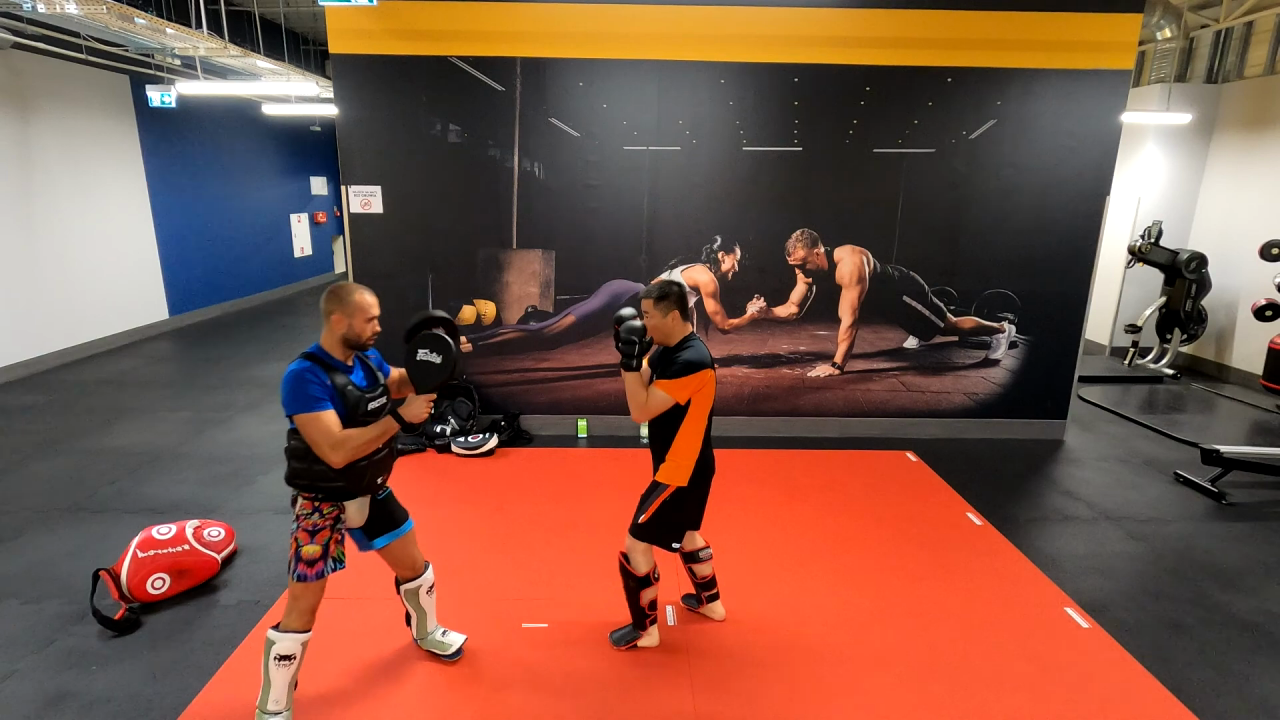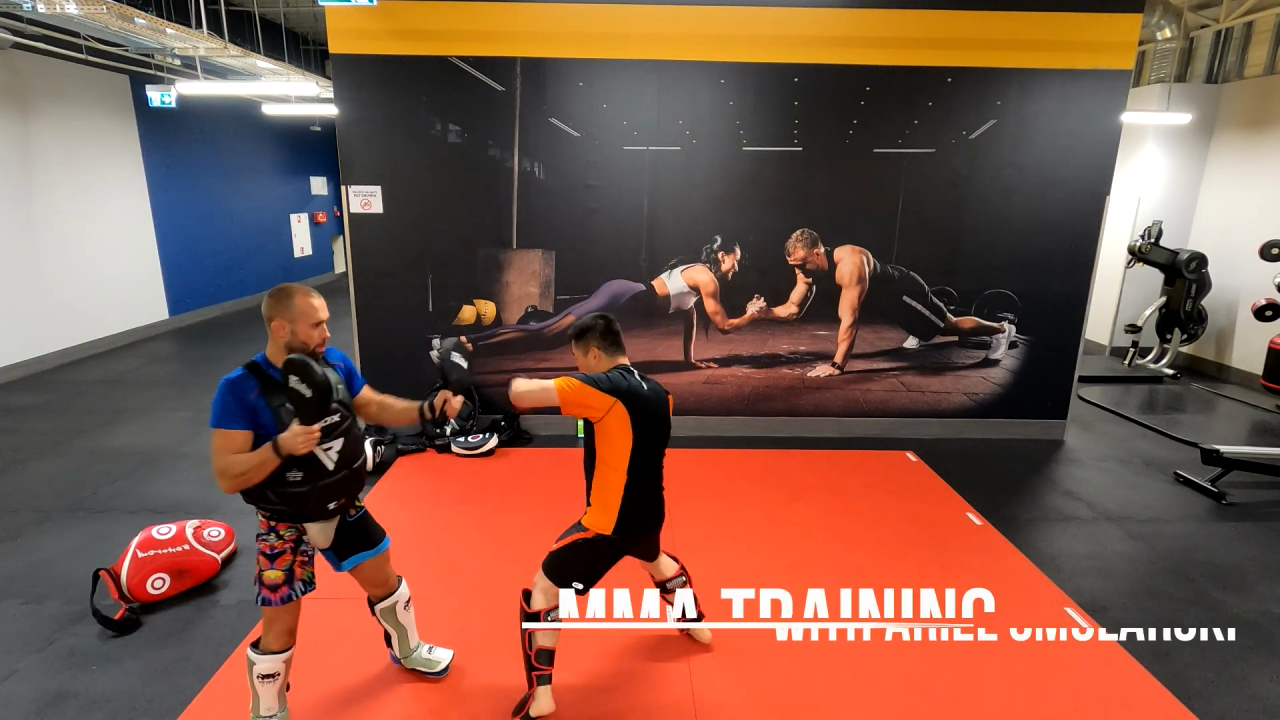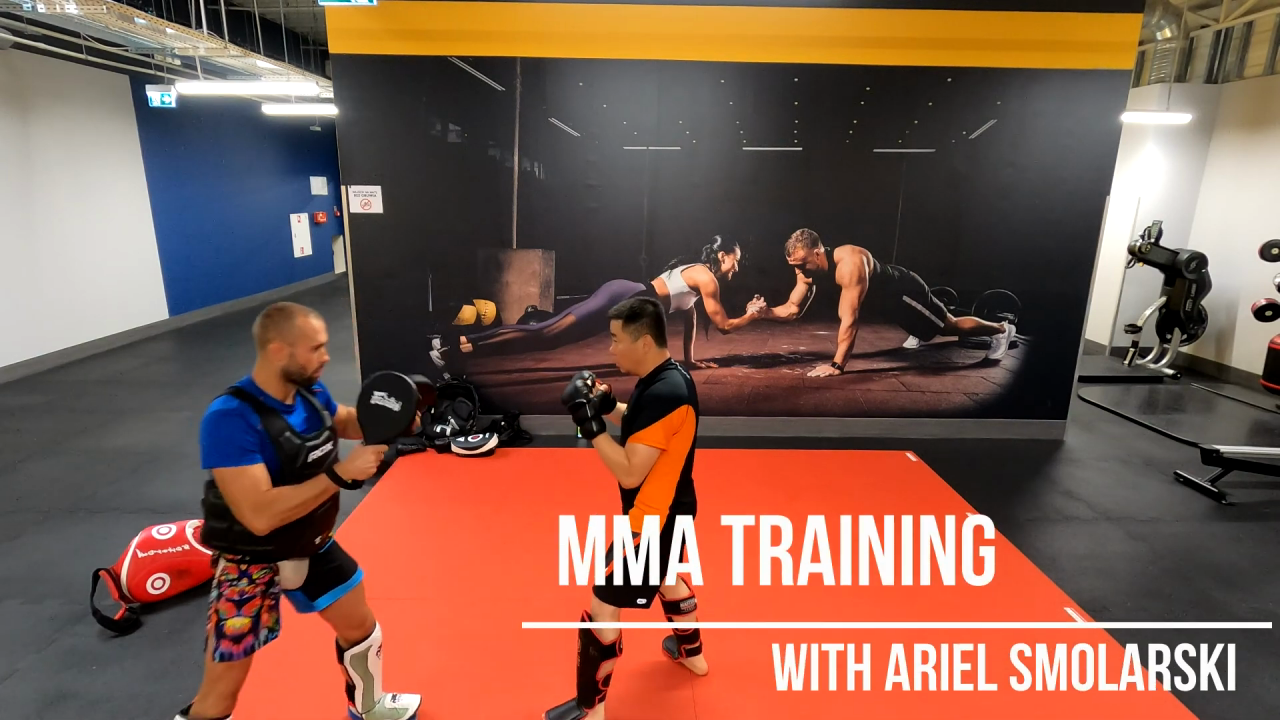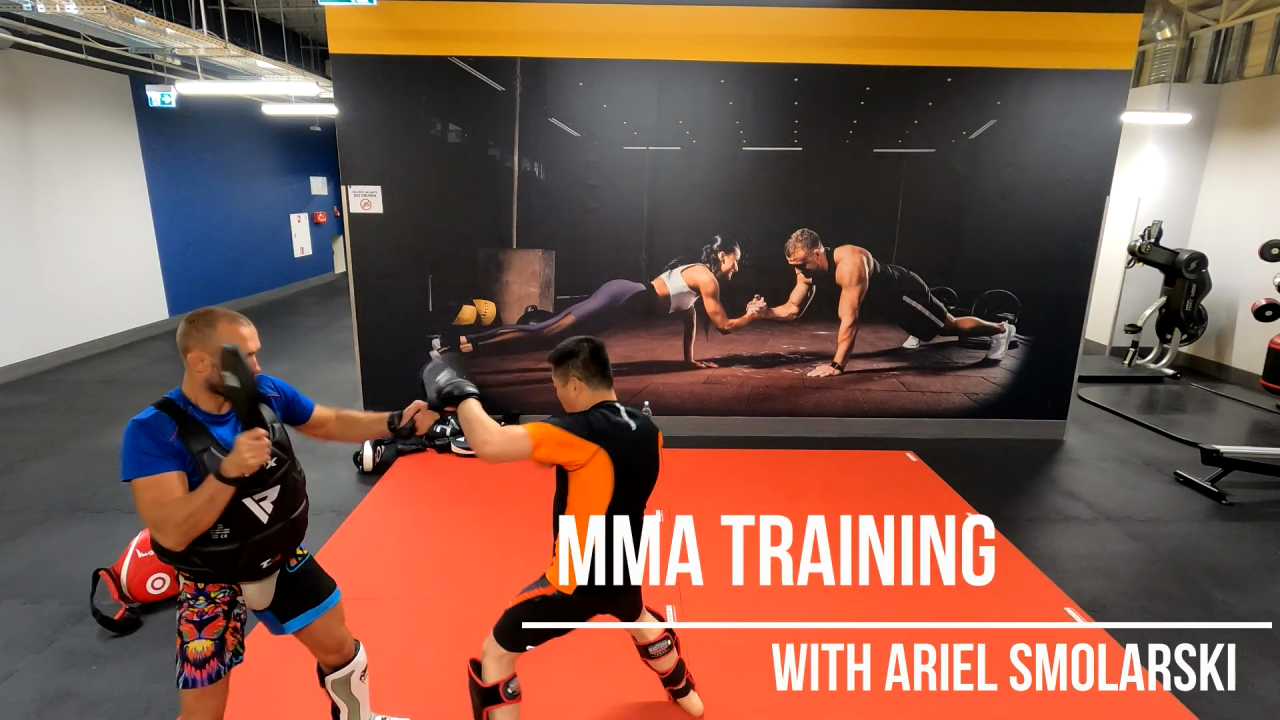
dt=1s
person 1, frame 1
left shoulder: (365, 357)
right shoulder: (304, 377)
left elbow: (400, 385)
right elbow: (336, 451)
right wrist: (401, 417)
left hip: (370, 492)
right hip: (321, 506)
left knee: (413, 565)
right knee: (301, 610)
left ankle: (426, 631)
person 1, frame 2
left shoulder: (333, 363)
right shoulder: (239, 389)
left elbow: (376, 408)
right elbow: (229, 477)
left wrist: (428, 409)
right wrist: (281, 446)
left hip: (343, 509)
right hip: (285, 525)
left knee: (385, 583)
right knee: (279, 633)
left ankle: (407, 650)
person 1, frame 3
left shoulder: (309, 391)
right shoulder: (229, 418)
left elbow: (346, 423)
right elbow: (260, 516)
right wrist: (341, 475)
left hip: (310, 548)
right hip: (250, 567)
left knee: (360, 626)
person 1, frame 4
left shoulder: (264, 391)
right shoulder: (151, 432)
left elbow: (327, 422)
right elbow: (172, 533)
left wrist: (397, 423)
right wrist: (229, 472)
left hip: (283, 563)
right hip: (214, 585)
left knee: (339, 649)
person 2, frame 1
left shoulder: (691, 360)
right shoulder: (668, 349)
left elbow: (640, 410)
right elbow: (640, 382)
left wrist: (630, 356)
right wrist: (629, 350)
left hip: (681, 473)
right hip: (686, 467)
left knee: (636, 547)
right knee: (684, 533)
left ankle: (645, 628)
right ankle: (710, 601)
person 2, frame 2
left shoulder: (601, 387)
right shoulder: (657, 391)
left elbow: (521, 395)
left wrist: (523, 379)
left hip: (610, 521)
right hip: (651, 511)
left knee: (541, 590)
right knee: (654, 559)
right ankle: (696, 623)
person 2, frame 3
left shoulder: (664, 394)
right shoulder: (667, 377)
left elbow: (629, 474)
right elbow: (639, 424)
left wrist: (591, 423)
right wrist: (608, 404)
left hip: (654, 519)
right hip: (670, 511)
left knee: (603, 608)
right knee: (665, 577)
right ankle: (691, 651)
person 2, frame 4
left shoulder: (580, 429)
right shoulder: (646, 428)
left elbow: (489, 445)
left wrist: (460, 392)
left hip: (577, 577)
right hip: (628, 565)
left knee: (492, 657)
right knee: (636, 616)
person 3, frame 1
left shoulder: (695, 271)
right shoulder: (708, 278)
right elbow: (724, 324)
right wrist: (752, 314)
left hip: (622, 295)
right hip: (622, 301)
left knee: (547, 333)
right knee: (546, 336)
left ankle: (466, 341)
right ankle: (466, 346)
person 3, frame 2
left shoulder: (689, 274)
right shoulder: (706, 279)
left elbow: (688, 316)
right elbow: (724, 325)
left wrist: (691, 359)
right wrist: (751, 315)
left hip: (620, 294)
right hip: (622, 300)
left knee: (542, 333)
right knee: (544, 335)
left ankle: (465, 343)
right ankle: (466, 346)
person 3, frame 3
left shoulder: (694, 271)
right shoulder: (706, 278)
left elbow: (689, 317)
right elbow: (724, 325)
left wrist: (690, 359)
right wrist: (751, 314)
left hip: (621, 295)
right hip: (623, 299)
left knee: (545, 332)
right knee: (546, 336)
left ankle: (460, 343)
right ankle: (459, 347)
person 3, frame 4
left shoulder: (694, 272)
right shoulder: (707, 278)
left elbow: (689, 316)
right elbow: (723, 325)
left wrist: (690, 358)
right wrist: (751, 315)
left hip: (622, 294)
right hip: (624, 299)
left knee: (546, 332)
right knee: (547, 336)
left ankle: (460, 343)
right ankle: (461, 344)
person 4, frame 1
left shoulder: (850, 263)
right shoulder: (808, 268)
left elbow: (849, 318)
right elbow: (793, 309)
left wrist: (837, 365)
right wrist: (765, 312)
left hip: (904, 290)
right hip: (886, 293)
left knee: (948, 326)
left ankle: (1000, 330)
right ankle: (919, 333)
person 4, frame 2
left shoulder: (849, 264)
right shoulder: (808, 268)
left elbow: (849, 319)
right elbow: (793, 309)
left wrist: (837, 365)
right wrist: (765, 312)
left hip: (904, 290)
right hip: (885, 292)
left knee: (949, 327)
left ankle: (1001, 330)
right ankle: (918, 334)
person 4, frame 3
left shoulder: (850, 264)
right shoulder: (808, 267)
left elbow: (849, 319)
right elbow: (793, 309)
left wrist: (837, 365)
right wrist: (764, 313)
left hip: (904, 290)
right hip: (886, 293)
left knee: (949, 327)
left ankle: (1001, 330)
right ankle: (918, 335)
person 4, frame 4
left shoulder: (850, 263)
right shoulder: (808, 268)
left elbow: (849, 319)
right elbow: (793, 309)
left wrist: (837, 364)
right wrist: (764, 312)
left hip: (904, 290)
right hip: (886, 293)
left knee: (949, 326)
left ankle: (1001, 330)
right ankle: (919, 334)
